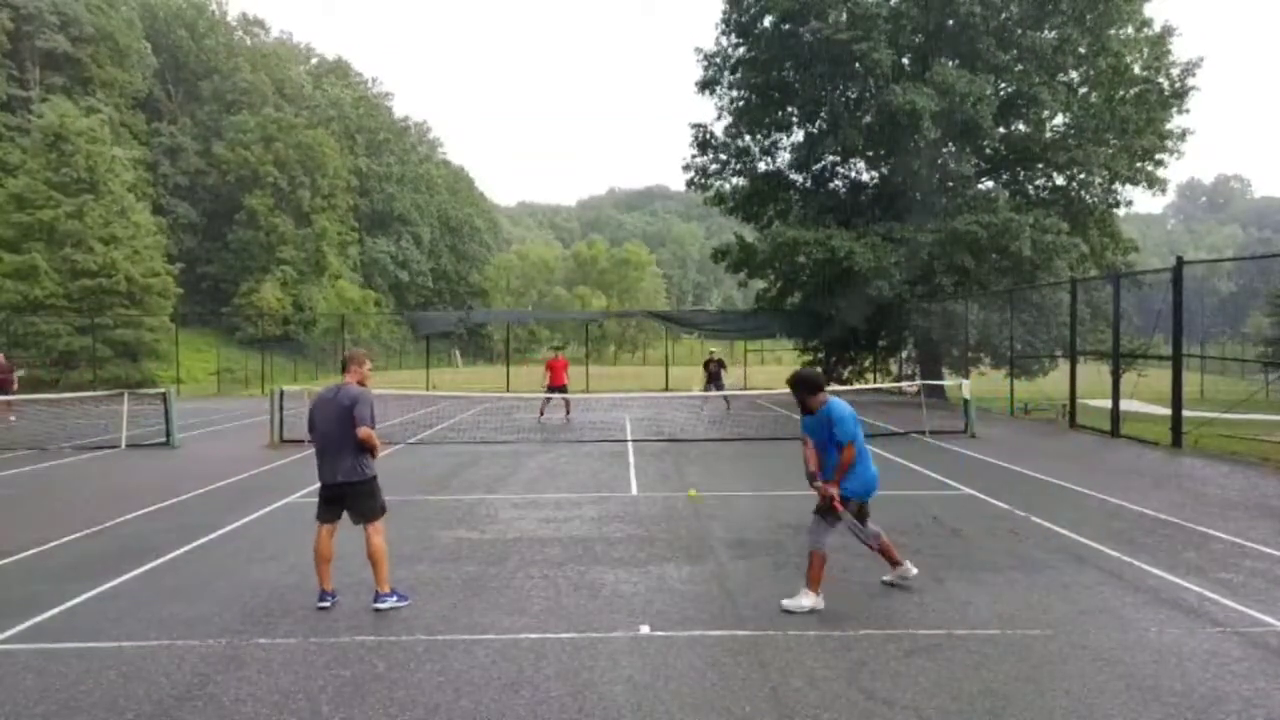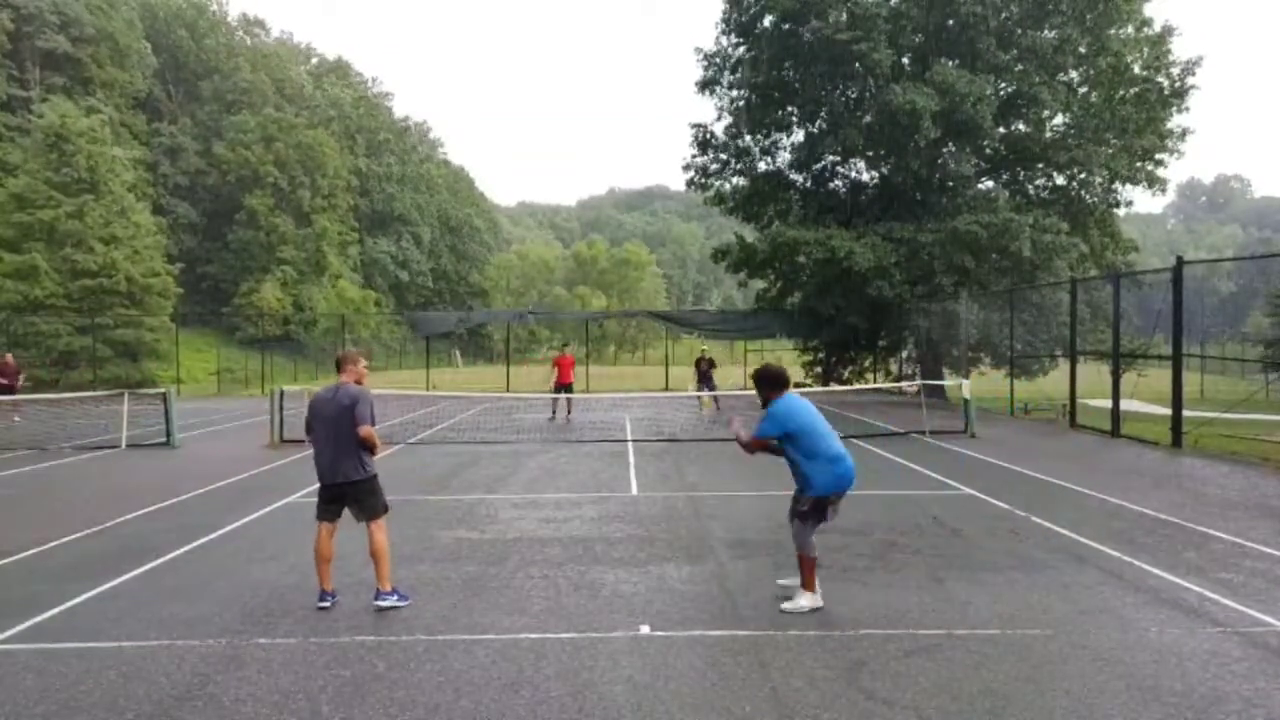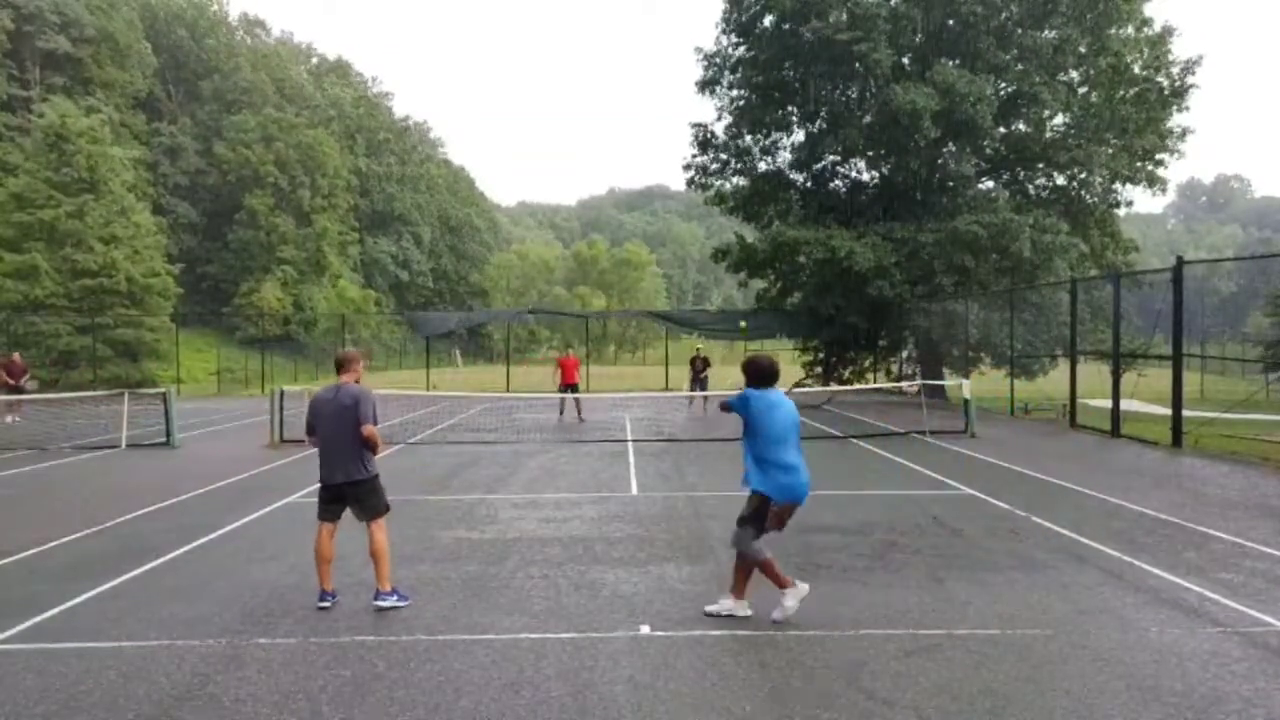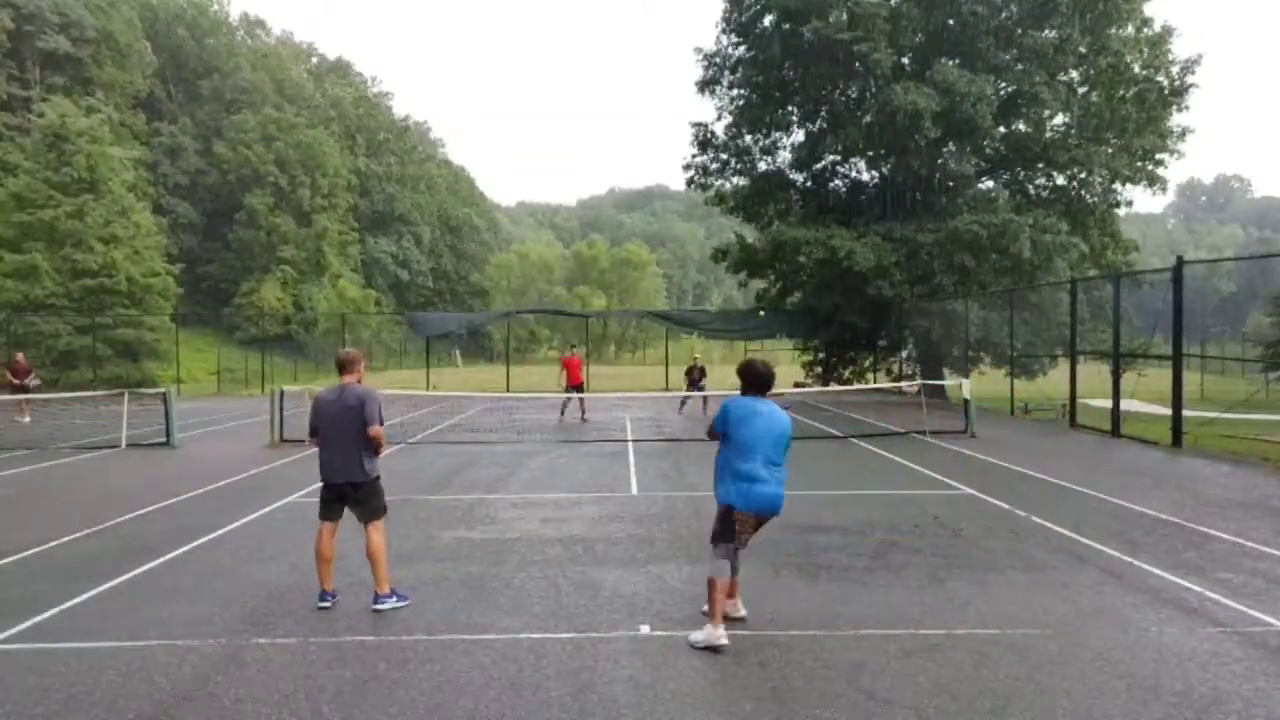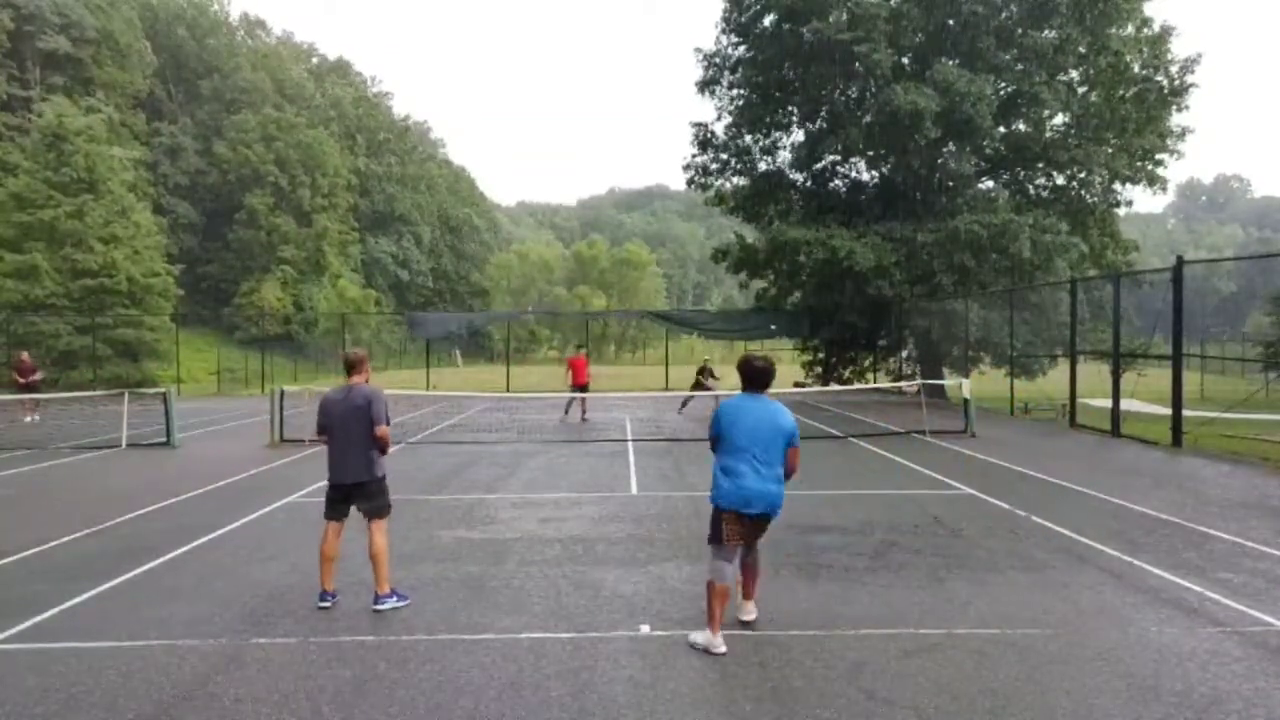
dt=0.2s
person 1, frame 1
left shoulder: (838, 412)
right shoulder: (809, 416)
left elbow: (849, 454)
right elbow: (810, 450)
left wrist: (830, 485)
right wrist: (817, 482)
left hip: (852, 483)
right hip: (855, 481)
left knee: (818, 529)
right knee: (861, 525)
left ankle: (811, 595)
right ankle: (902, 567)
person 1, frame 2
left shoulder: (777, 411)
right shoulder: (797, 402)
left elbow: (752, 447)
left wrist: (739, 435)
right wrist: (769, 446)
left hip: (830, 476)
right hip: (835, 470)
left knee: (801, 530)
right knee: (797, 519)
left ankle: (810, 594)
right ankle: (807, 579)
person 1, frame 3
left shoulder: (751, 398)
right shoulder: (787, 403)
left elbow: (725, 405)
left wrist: (735, 401)
left hip: (774, 487)
right hip: (794, 484)
left knee: (744, 541)
right knee: (747, 537)
left ankle: (791, 587)
right ankle: (736, 600)
person 1, frame 4
left shoulder: (732, 407)
right shoulder: (783, 418)
left elbow: (712, 433)
left hip: (740, 496)
right hip: (771, 498)
left knee: (721, 555)
right knee: (732, 545)
left ankle: (716, 628)
right ankle: (731, 602)
person 1, frame 5
left shoulder: (725, 408)
right shoulder: (785, 416)
left elbow: (714, 447)
right elbow: (792, 465)
left hip: (731, 495)
right hip: (768, 497)
left knee: (722, 560)
right knee: (750, 548)
left ankle: (714, 634)
right ankle: (748, 606)
person 2, frame 1
left shoulder: (320, 397)
right shoulder: (361, 395)
left elbow: (313, 434)
right elbow: (363, 432)
right wrist: (376, 446)
left hip: (329, 474)
right hip: (358, 474)
left knee: (326, 529)
right knee: (375, 528)
left ankle: (325, 592)
right ankle: (384, 593)
person 2, frame 2
left shoulder: (317, 398)
right shoulder: (360, 394)
left elbow: (311, 436)
right elbow: (364, 431)
right wrist: (375, 445)
left hip: (328, 474)
right hip: (359, 473)
left knee: (325, 528)
right knee: (377, 526)
left ankle: (326, 592)
right ankle: (385, 591)
person 2, frame 3
left shoulder: (318, 398)
right shoulder: (361, 394)
left elbow: (312, 437)
right elbow: (368, 430)
right wrist: (377, 445)
left hip: (330, 475)
right hip: (361, 473)
left knee: (326, 529)
right knee: (377, 526)
left ankle: (326, 592)
right ankle: (384, 591)
person 2, frame 4
left shoulder: (320, 398)
right shoulder: (366, 395)
left elbow: (315, 438)
right elbow: (374, 431)
right wrist: (379, 447)
left hip: (331, 474)
right hip: (363, 474)
left knee: (327, 529)
right knee: (374, 529)
left ankle: (326, 592)
right ankle: (383, 593)
person 2, frame 5
left shoulder: (328, 399)
right shoulder: (373, 394)
left elbow: (323, 436)
right elbow: (381, 431)
right wrist: (385, 446)
left hip: (338, 474)
right hip: (368, 473)
left knee: (332, 529)
right knee: (377, 529)
left ankle: (326, 592)
right ankle: (383, 594)
